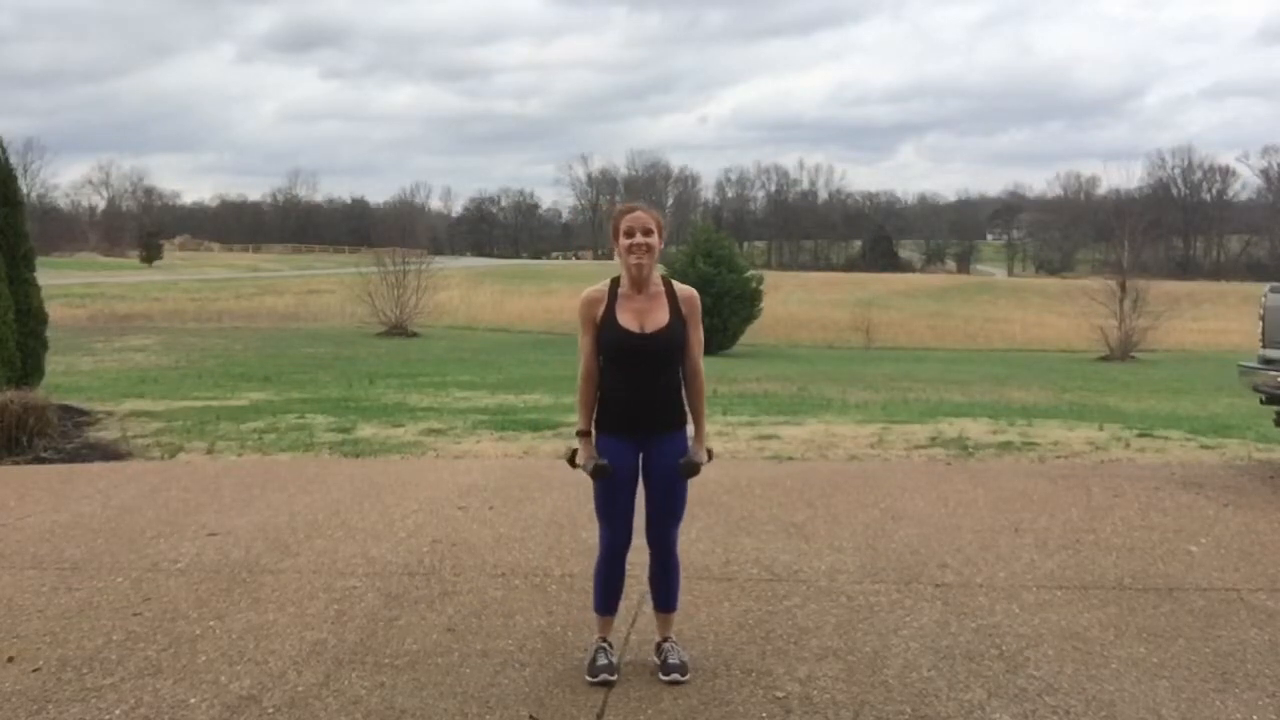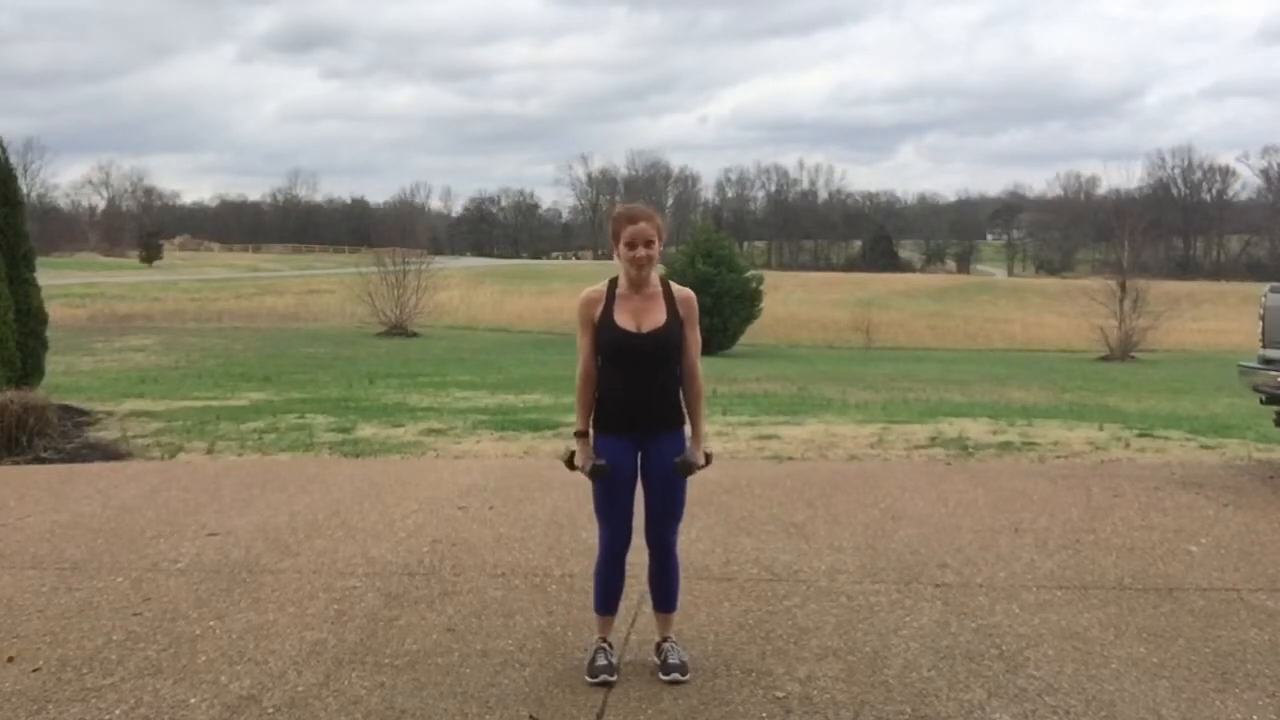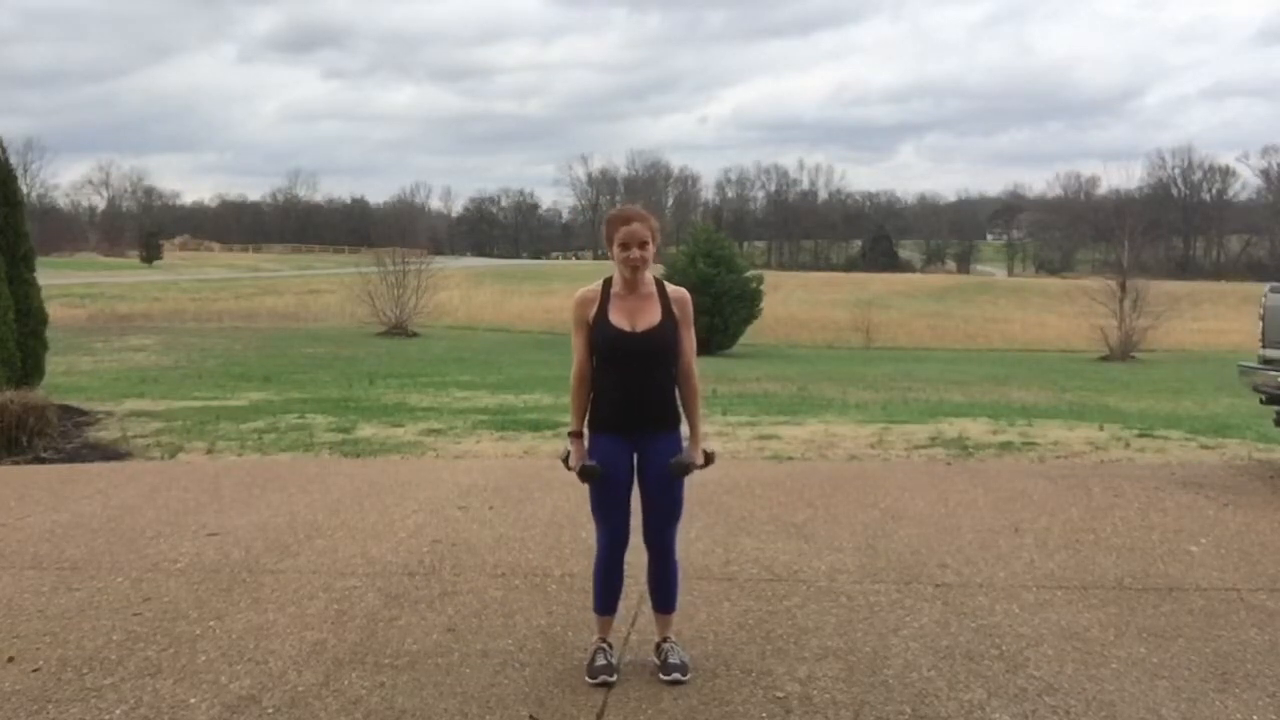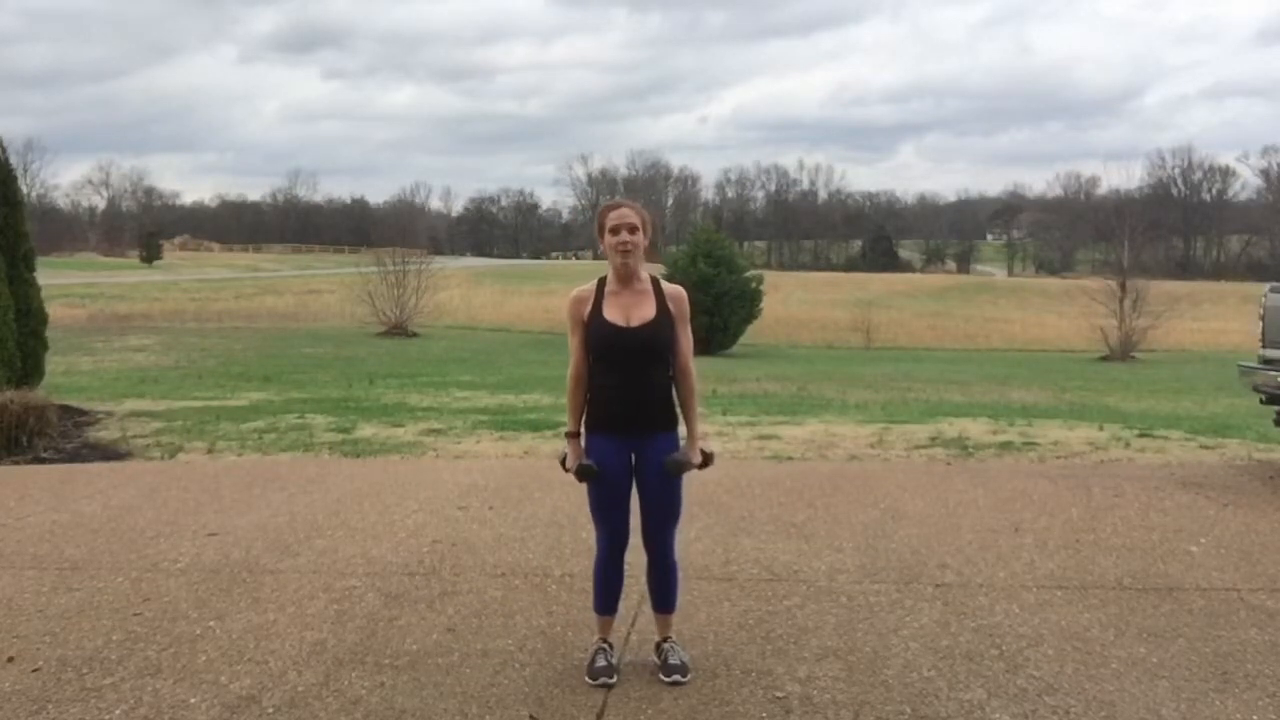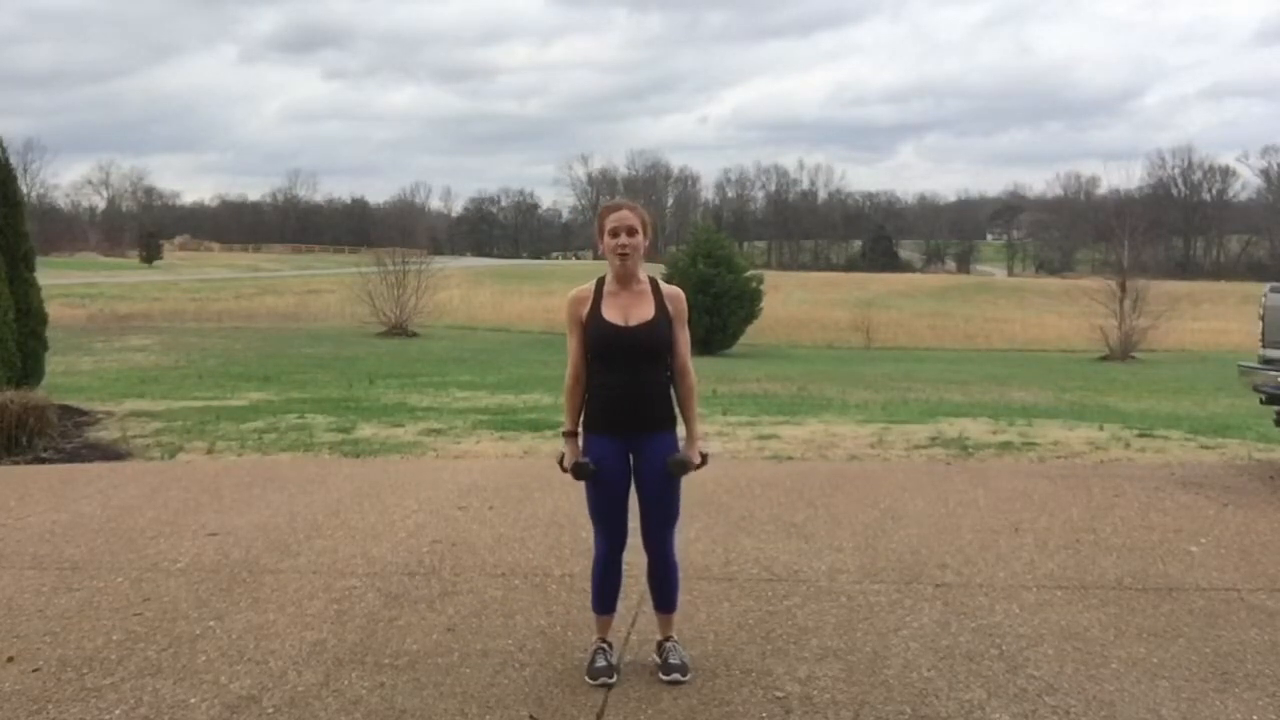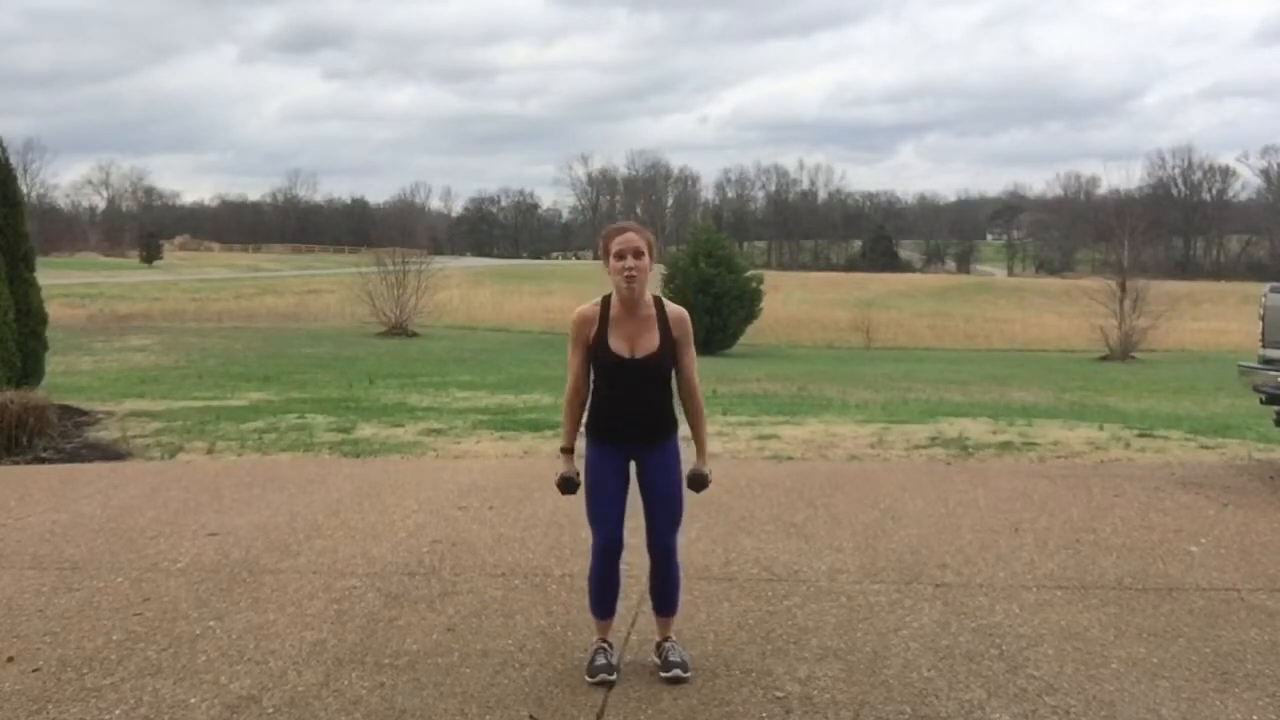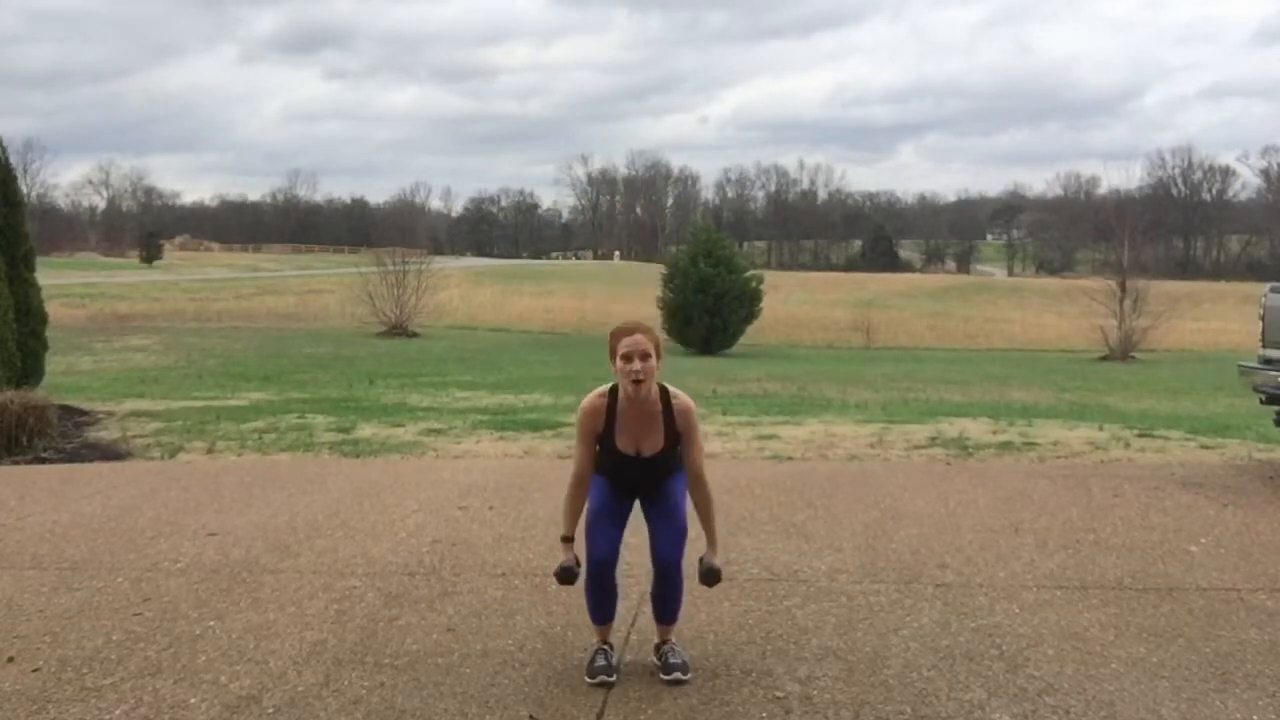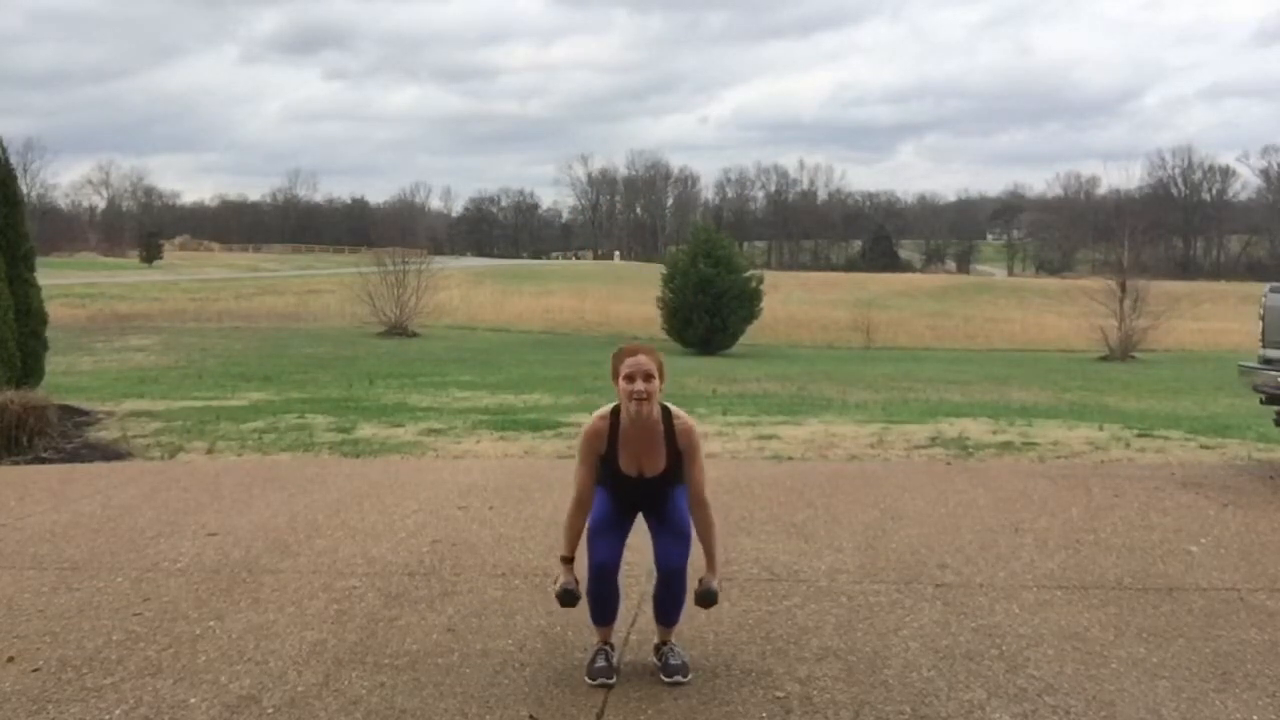
dt=0.4s
person 1, frame 1
left shoulder: (685, 298)
right shoulder: (595, 300)
left elbow: (694, 373)
right elbow: (588, 374)
left wrist: (700, 437)
right wrist: (584, 436)
left hip: (668, 436)
right hip: (615, 436)
left knee: (664, 540)
right knee: (614, 541)
left ankle: (666, 640)
right ankle: (602, 642)
person 1, frame 2
left shoulder: (682, 299)
right shoulder: (593, 300)
left elbow: (692, 373)
right elbow: (587, 374)
left wrist: (697, 437)
right wrist: (582, 437)
left hip: (666, 436)
right hip: (613, 436)
left knee: (663, 540)
right knee: (613, 540)
left ankle: (666, 640)
right ankle: (602, 642)
person 1, frame 3
left shoulder: (677, 299)
right shoulder: (588, 300)
left elbow: (687, 373)
right elbow: (582, 374)
left wrist: (696, 438)
right wrist: (576, 438)
left hip: (662, 435)
right hip: (608, 435)
left knee: (662, 540)
right knee: (611, 540)
left ankle: (666, 640)
right ankle: (602, 641)
person 1, frame 4
left shoulder: (673, 297)
right shoulder: (583, 300)
left elbow: (684, 371)
right elbow: (578, 374)
left wrist: (693, 437)
right wrist: (573, 438)
left hip: (659, 435)
right hip: (605, 436)
left knee: (660, 541)
right knee: (611, 541)
left ankle: (666, 641)
right ankle: (602, 643)
person 1, frame 5
left shoulder: (671, 297)
right shoulder: (582, 300)
left elbow: (683, 371)
right elbow: (576, 374)
left wrist: (693, 437)
right wrist: (570, 437)
left hip: (657, 434)
right hip: (603, 436)
left knee: (660, 542)
right knee: (609, 542)
left ankle: (668, 641)
right ankle: (602, 643)
person 1, frame 6
left shoulder: (675, 317)
right shoulder: (587, 318)
left elbow: (689, 389)
right elbow: (577, 391)
left wrist: (702, 452)
right wrist: (567, 452)
left hip: (659, 443)
right hip: (605, 443)
left knee: (663, 543)
right knee: (606, 544)
left ankle: (666, 641)
right ankle: (602, 643)
person 1, frame 7
left shoulder: (680, 407)
right shoulder: (595, 407)
left elbow: (697, 479)
right elbow: (580, 479)
left wrist: (712, 545)
right wrist: (567, 542)
left hip: (663, 481)
right hip: (612, 482)
left knee: (669, 559)
right knee: (600, 559)
left ankle: (665, 643)
right ankle: (603, 644)
person 1, frame 8
left shoulder: (682, 428)
right shoulder: (598, 428)
left elbow: (698, 501)
right elbow: (581, 500)
left wrist: (711, 567)
right wrist: (566, 562)
left hip: (666, 495)
right hip: (614, 495)
left knee: (673, 567)
right knee: (601, 565)
left ankle: (666, 644)
right ankle: (604, 646)
